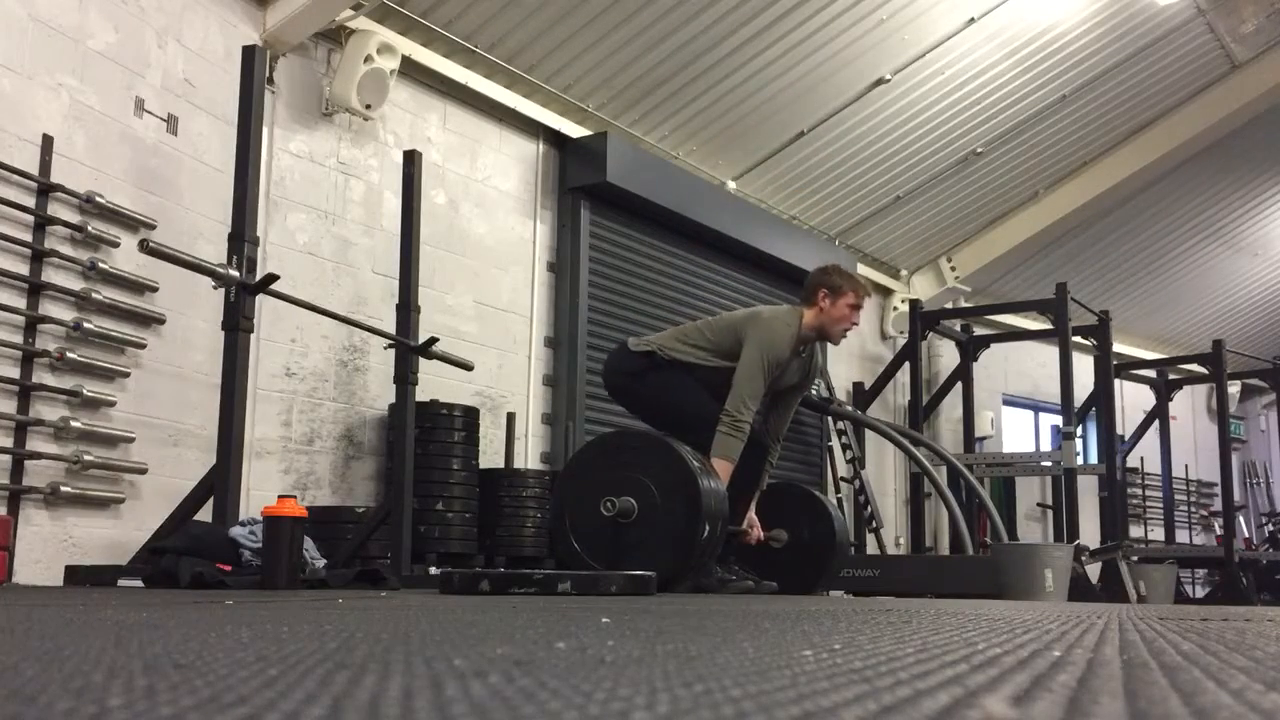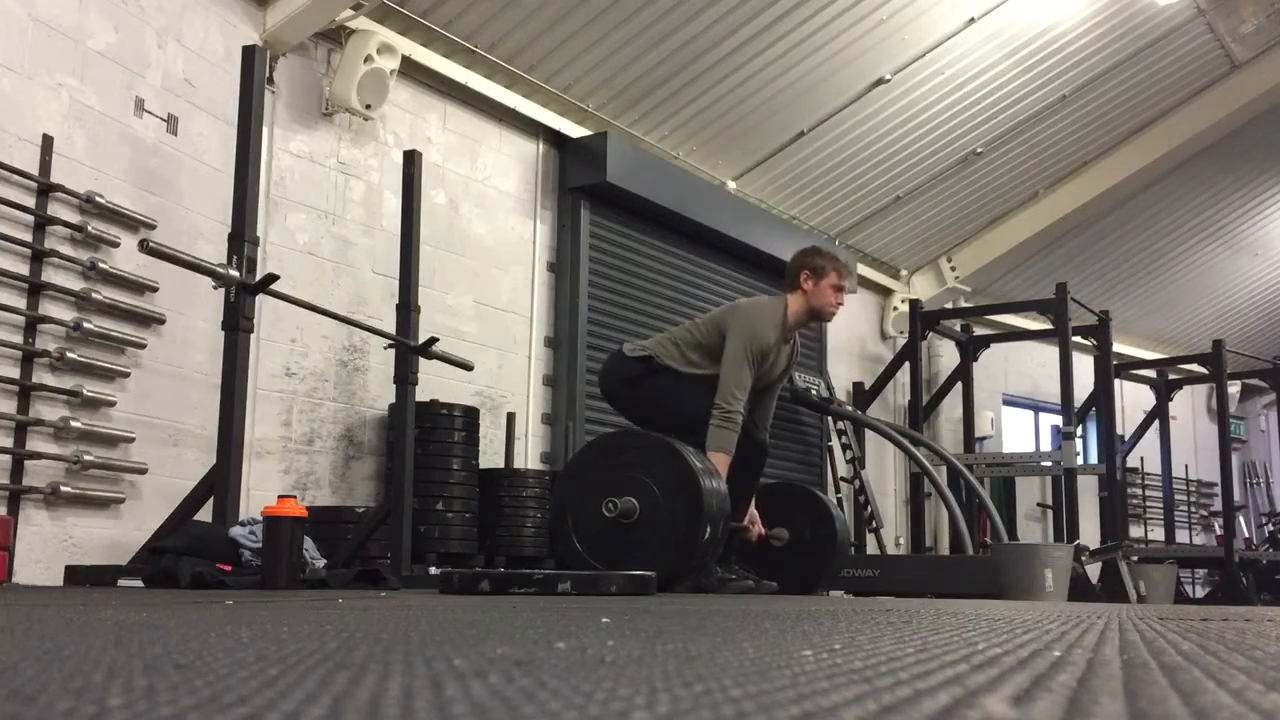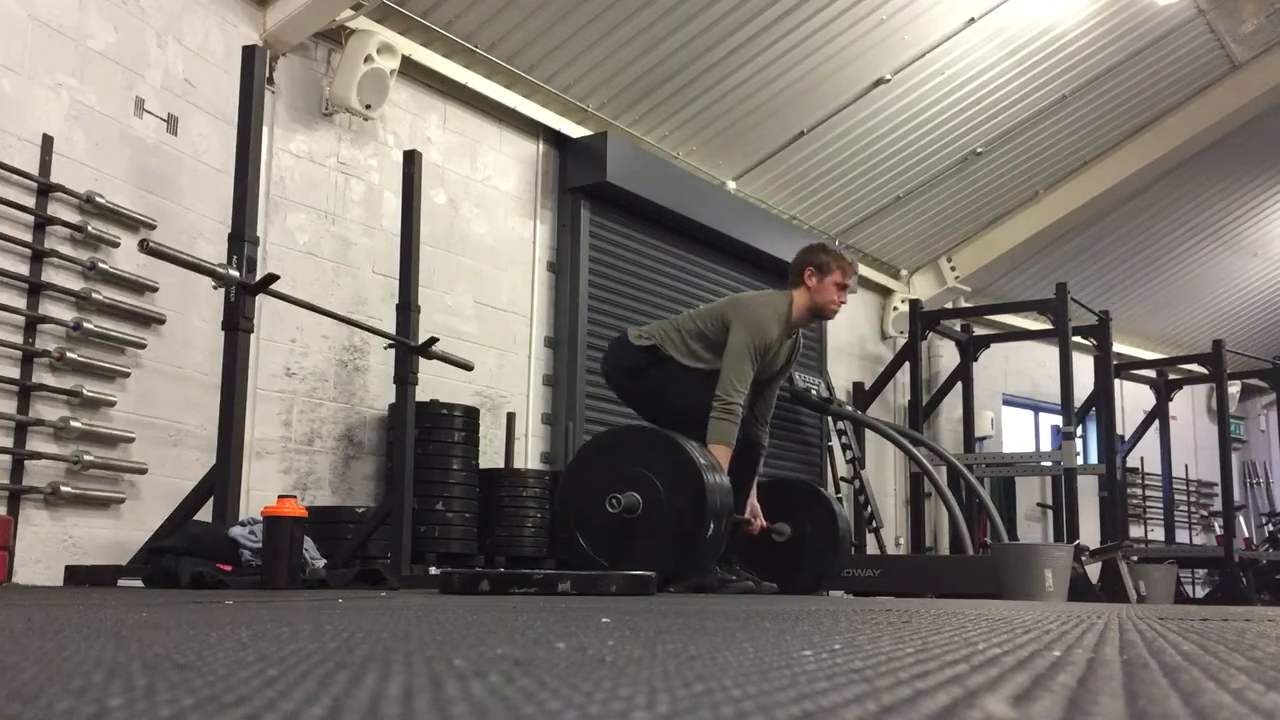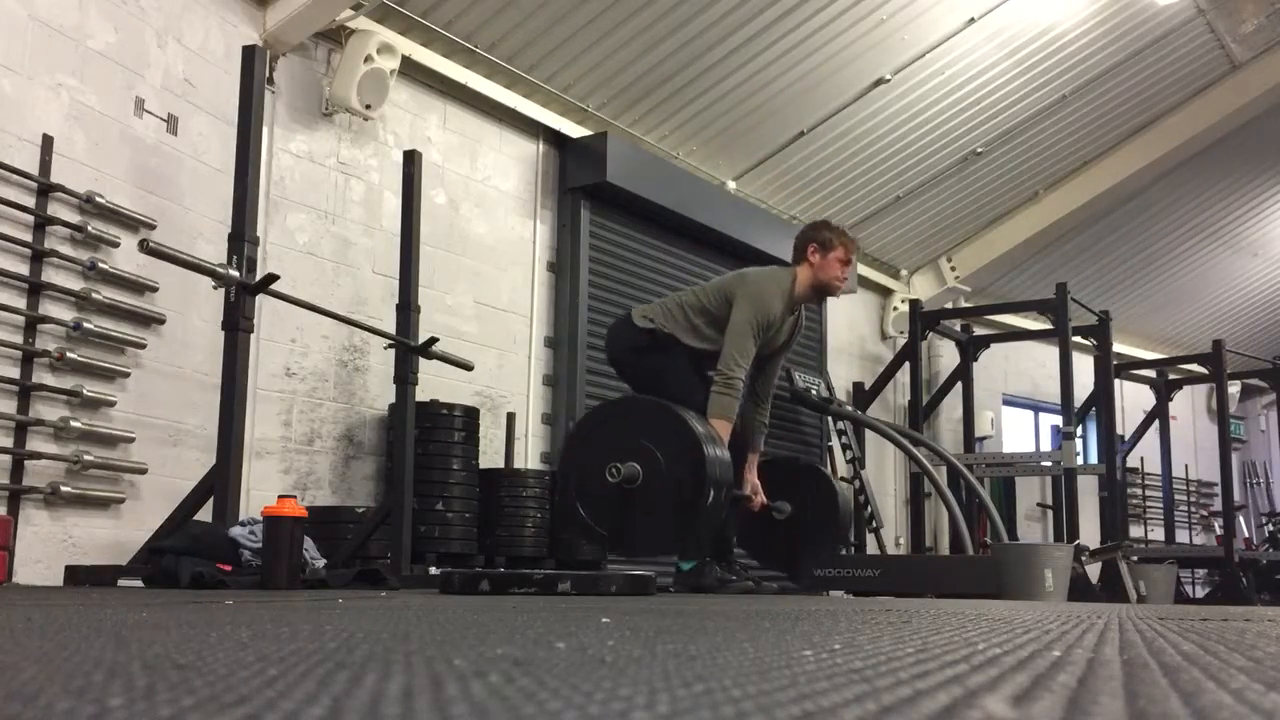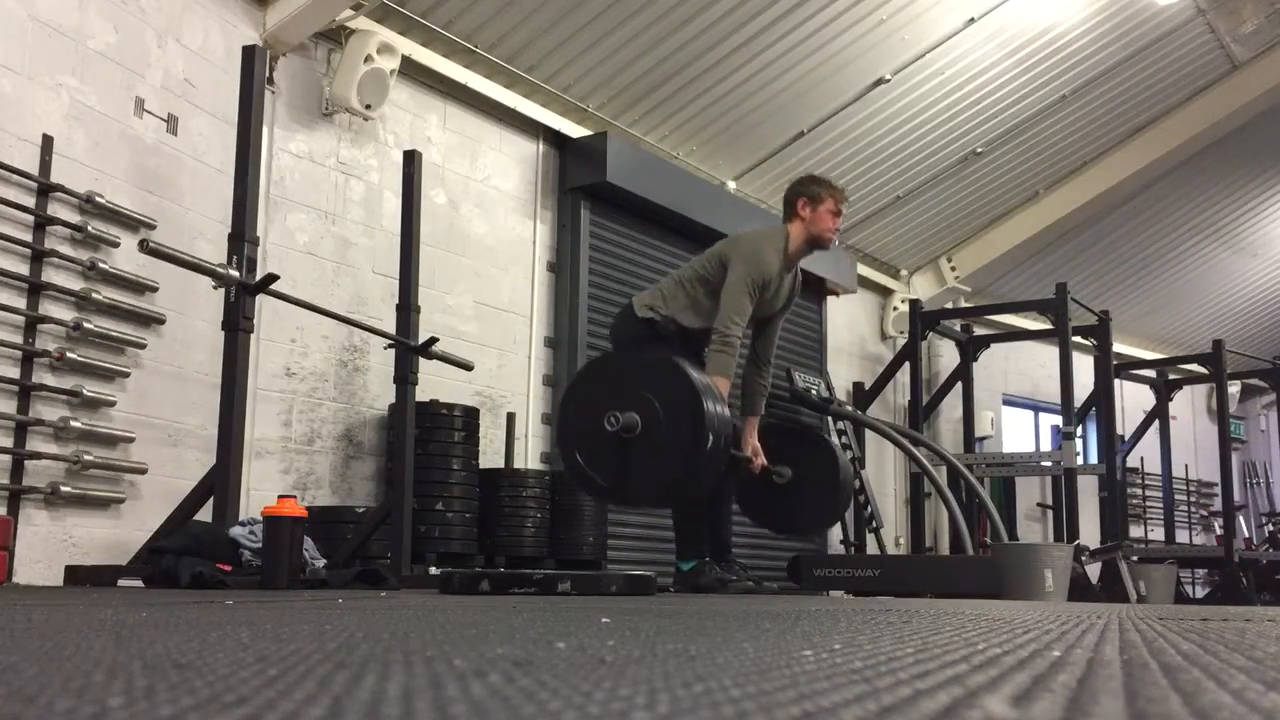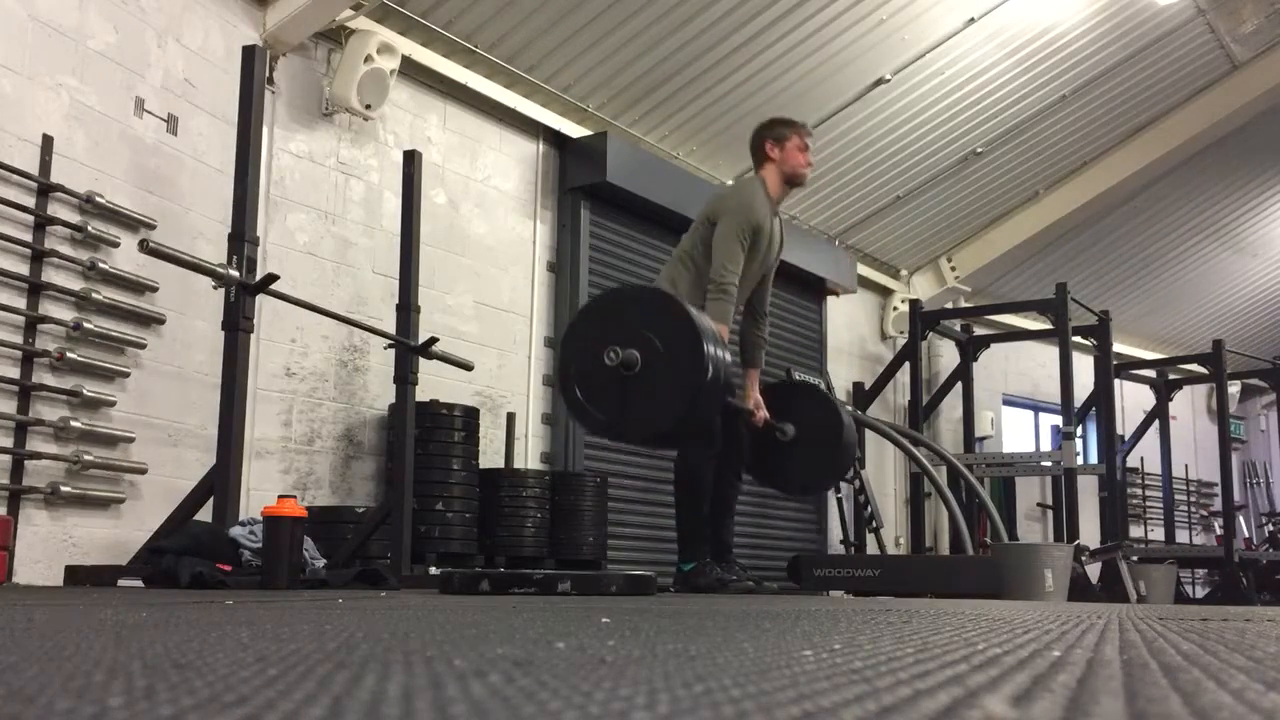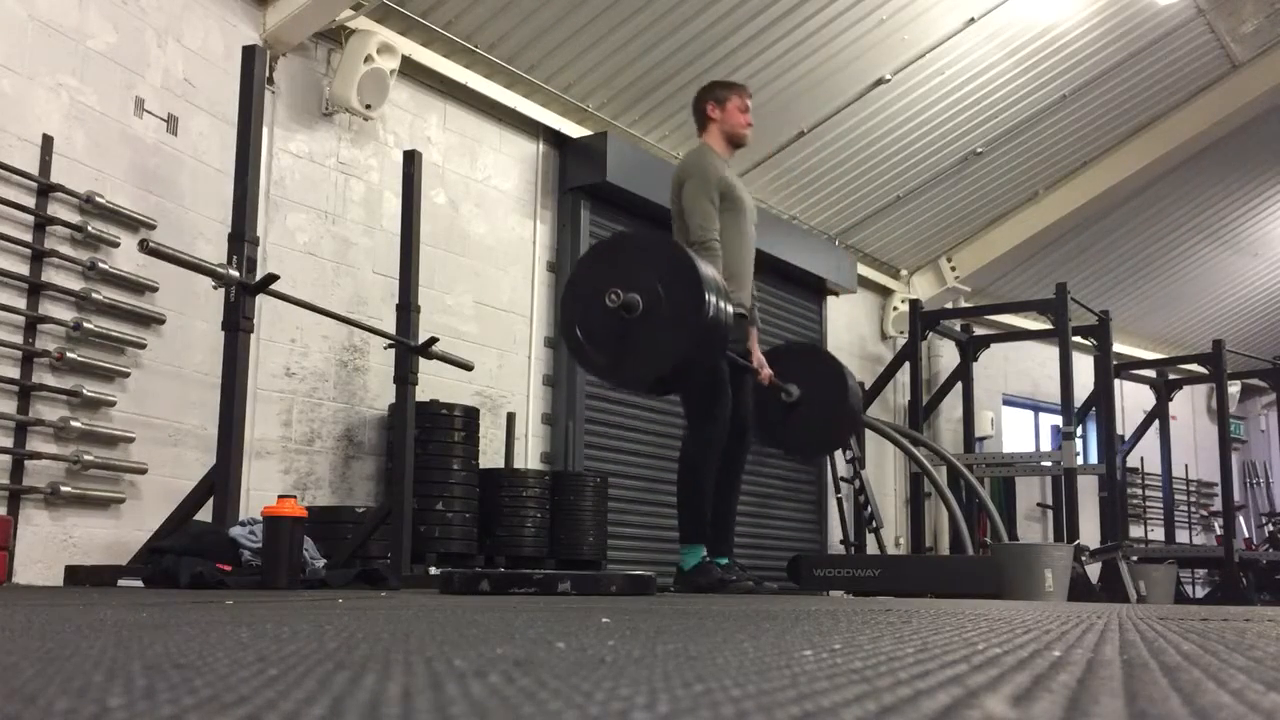
dt=0.3s
person 1, frame 1
left shoulder: (809, 361)
right shoulder: (772, 330)
left elbow: (770, 437)
right elbow: (736, 418)
left wrist: (746, 509)
left hip: (676, 376)
right hip: (638, 366)
left knee: (753, 446)
right knee: (718, 438)
left ankle: (717, 560)
right ankle: (695, 565)
person 1, frame 2
left shoulder: (788, 347)
right shoulder: (757, 320)
left elbow: (757, 424)
right elbow: (727, 411)
left wrist: (746, 504)
left hip: (670, 381)
right hip: (633, 372)
left knee: (750, 447)
right knee: (719, 436)
left ankle: (718, 559)
person 1, frame 3
left shoulder: (791, 341)
right shoulder: (760, 315)
left elbow: (758, 422)
right elbow: (727, 403)
left wrist: (750, 496)
left hip: (672, 368)
right hip: (636, 358)
left knee: (744, 443)
right knee: (711, 439)
left ankle: (719, 560)
person 1, frame 4
left shoulder: (794, 318)
right shoulder: (763, 290)
left elbow: (759, 398)
right elbow: (729, 377)
left wrist: (750, 471)
left hip: (675, 351)
right hip: (641, 340)
left knee: (731, 443)
left ankle: (720, 559)
right ankle: (694, 565)
person 1, frame 5
left shoulder: (791, 277)
right shoulder: (758, 252)
left elbow: (761, 361)
right elbow: (726, 337)
left wrist: (750, 433)
left hip: (680, 337)
right hip: (647, 328)
left ankle: (720, 560)
right ankle: (692, 566)
person 1, frame 6
left shoulder: (773, 225)
right shoulder: (744, 200)
left elbow: (756, 314)
right elbow: (722, 286)
left wrist: (751, 388)
left knee: (733, 438)
right knee: (703, 431)
left ankle: (720, 559)
right ankle: (693, 565)
person 1, frame 7
left shoulder: (730, 180)
right shoulder: (701, 165)
right elbow: (704, 243)
left wrist: (753, 344)
left hip: (733, 326)
left knee: (735, 438)
right knee: (709, 431)
left ankle: (719, 557)
right ankle: (694, 562)
